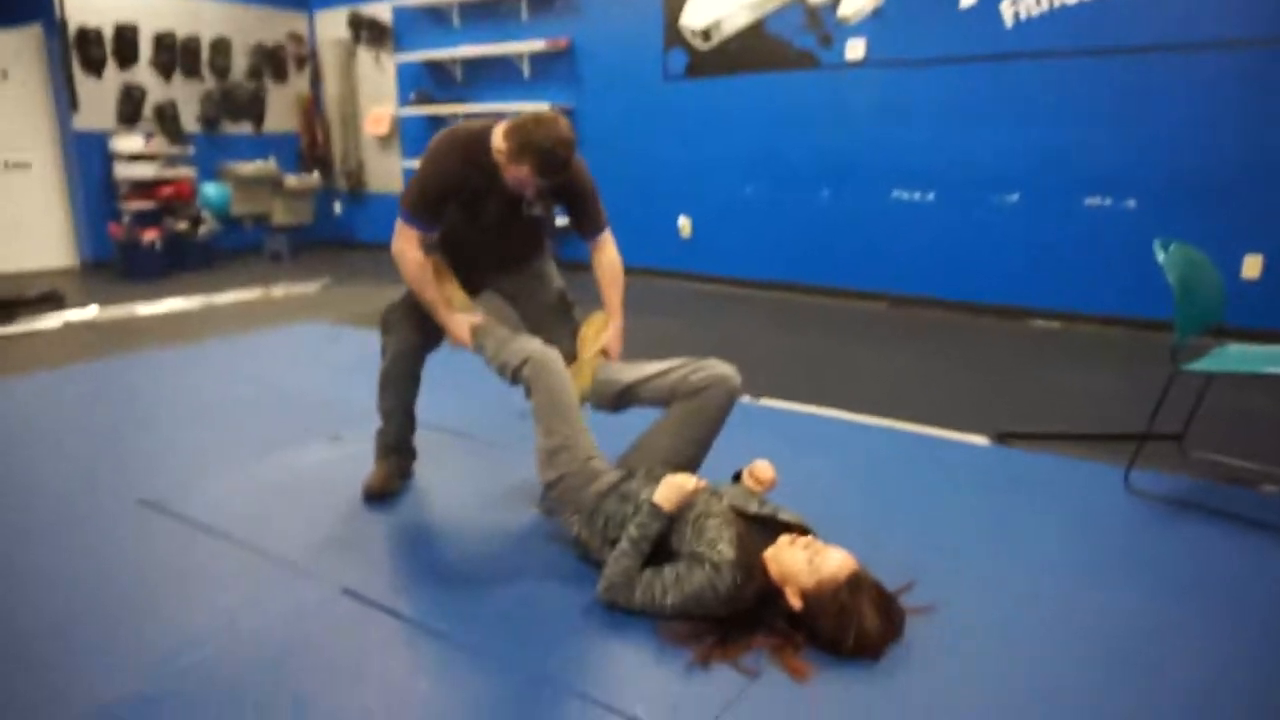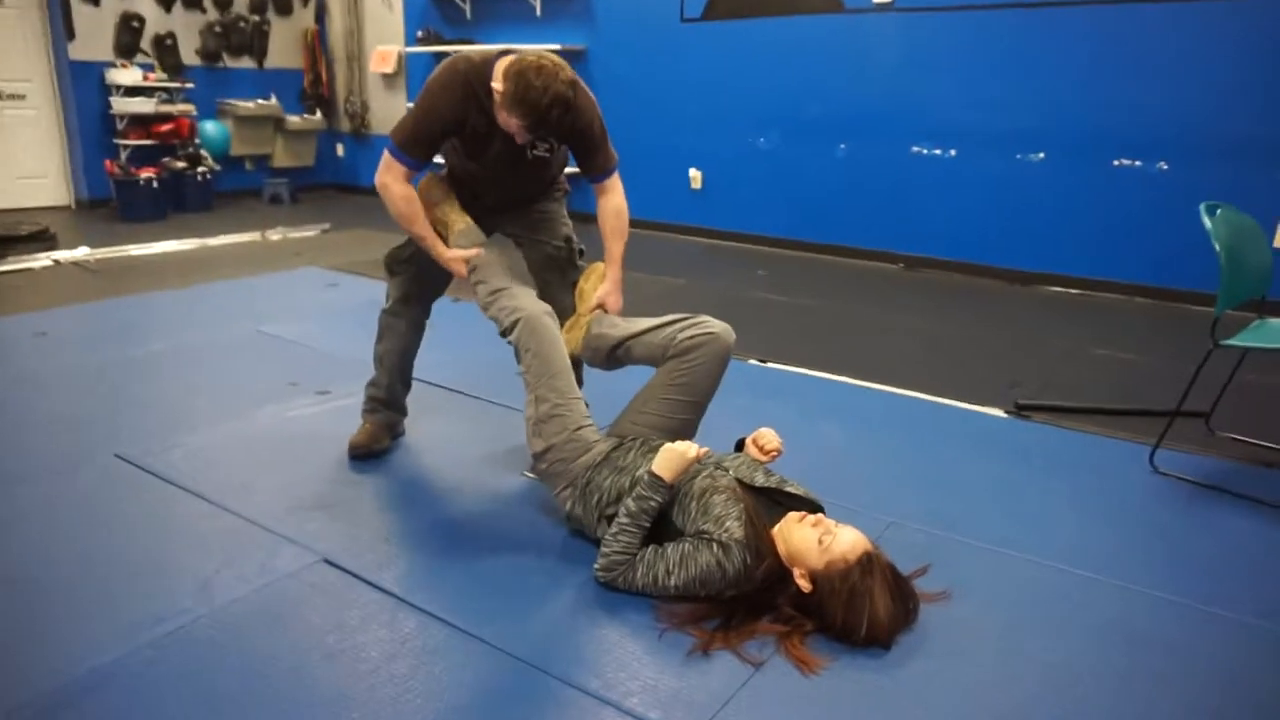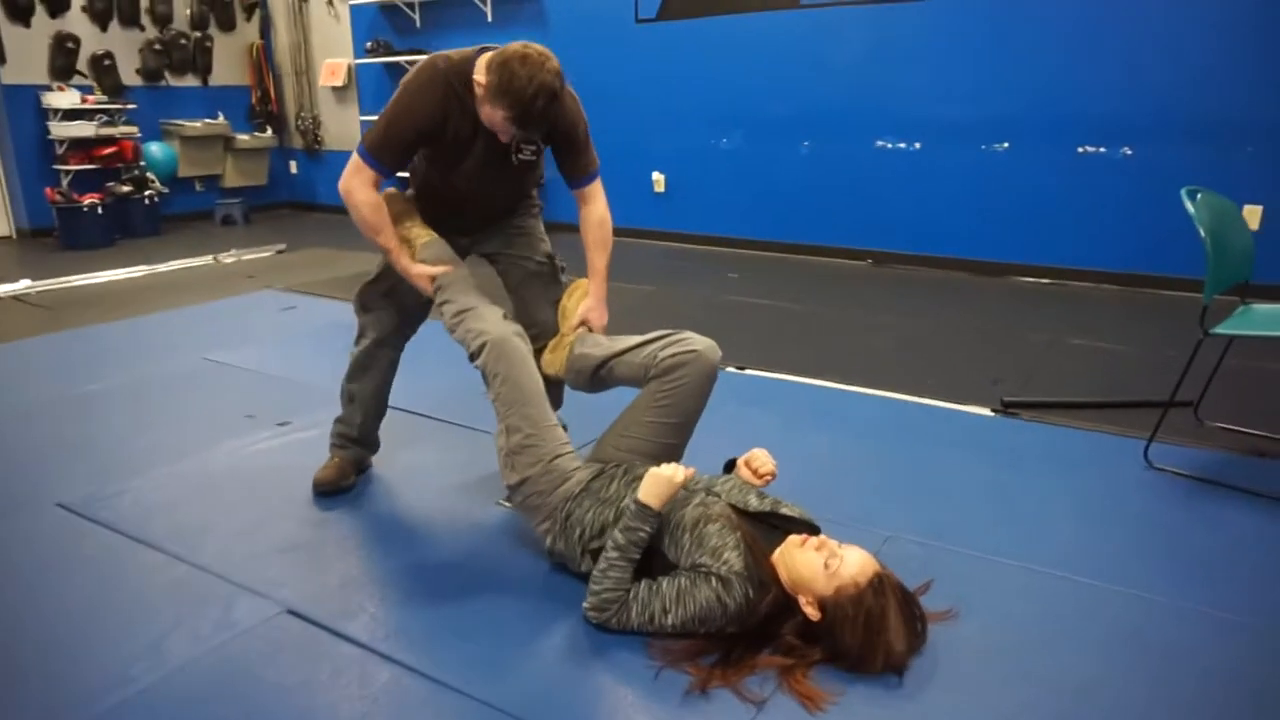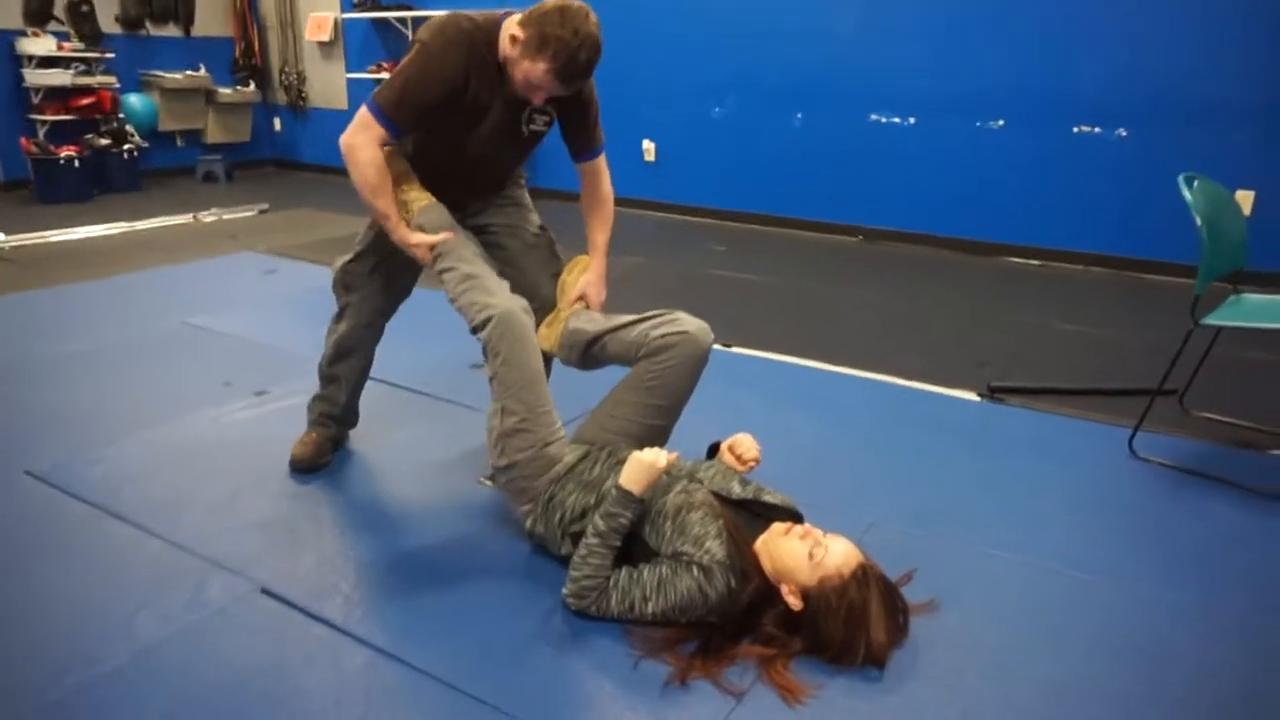
dt=0.3s
person 1, frame 1
left shoulder: (724, 581)
right shoulder: (790, 527)
left elbow: (615, 590)
left wrist: (659, 506)
right wrist: (746, 481)
left hip: (599, 511)
right hip: (635, 484)
left knee: (540, 361)
left ankle: (472, 323)
right ankle: (596, 377)
person 1, frame 2
left shoulder: (730, 560)
right shoulder: (792, 503)
left elbow: (613, 568)
left wrist: (657, 479)
right wrist: (751, 454)
left hip: (590, 475)
right hip: (635, 450)
left knee: (531, 317)
right knee: (709, 336)
left ankle: (460, 227)
right ankle: (590, 331)
person 1, frame 3
left shoulder: (729, 595)
right shoulder: (779, 525)
left elbow: (604, 605)
left wrist: (645, 506)
right wrist: (743, 475)
left hip: (578, 499)
right hip: (596, 466)
left knee: (497, 342)
right knee: (694, 353)
left ankle: (426, 247)
right ankle: (572, 352)
person 1, frame 4
left shoulder: (712, 583)
right shoulder: (775, 518)
left elbow: (584, 593)
left wrist: (626, 493)
right wrist: (724, 458)
left hip: (555, 493)
right hip: (601, 459)
left knee: (506, 319)
right knee: (687, 337)
left ankle: (424, 211)
right ankle: (569, 328)
person 2, frame 1
left shoulder: (567, 169)
right shoulder: (453, 152)
left elbow: (602, 245)
right elbow: (406, 245)
left wrist: (614, 323)
right wrist: (447, 319)
left hip: (524, 261)
right hip: (456, 257)
left knee: (564, 353)
right knee: (402, 344)
right ankle: (394, 458)
person 2, frame 2
left shoulder: (573, 104)
right shoulder: (455, 84)
left elbow: (609, 190)
right elbow: (390, 178)
left wrist: (613, 277)
right wrist: (440, 253)
left hip: (536, 201)
right hip: (462, 194)
left knee: (565, 305)
right knee: (407, 290)
right ankle: (382, 415)
person 2, frame 3
left shoulder: (558, 107)
right shoulder: (434, 84)
left elbow: (590, 198)
right elbow: (356, 183)
left wrist: (596, 291)
right wrist: (404, 263)
left hip: (509, 219)
right hip: (434, 219)
left knee: (548, 327)
right knee: (381, 326)
right ankle: (349, 449)
person 2, frame 4
left shoulder: (569, 78)
right shoulder: (450, 45)
left elbow: (594, 173)
right elbow: (359, 141)
left wrist: (596, 266)
right wrist: (399, 233)
left hip: (496, 193)
right hip: (419, 190)
left knee: (545, 299)
right knee: (363, 304)
right ankle: (328, 423)
